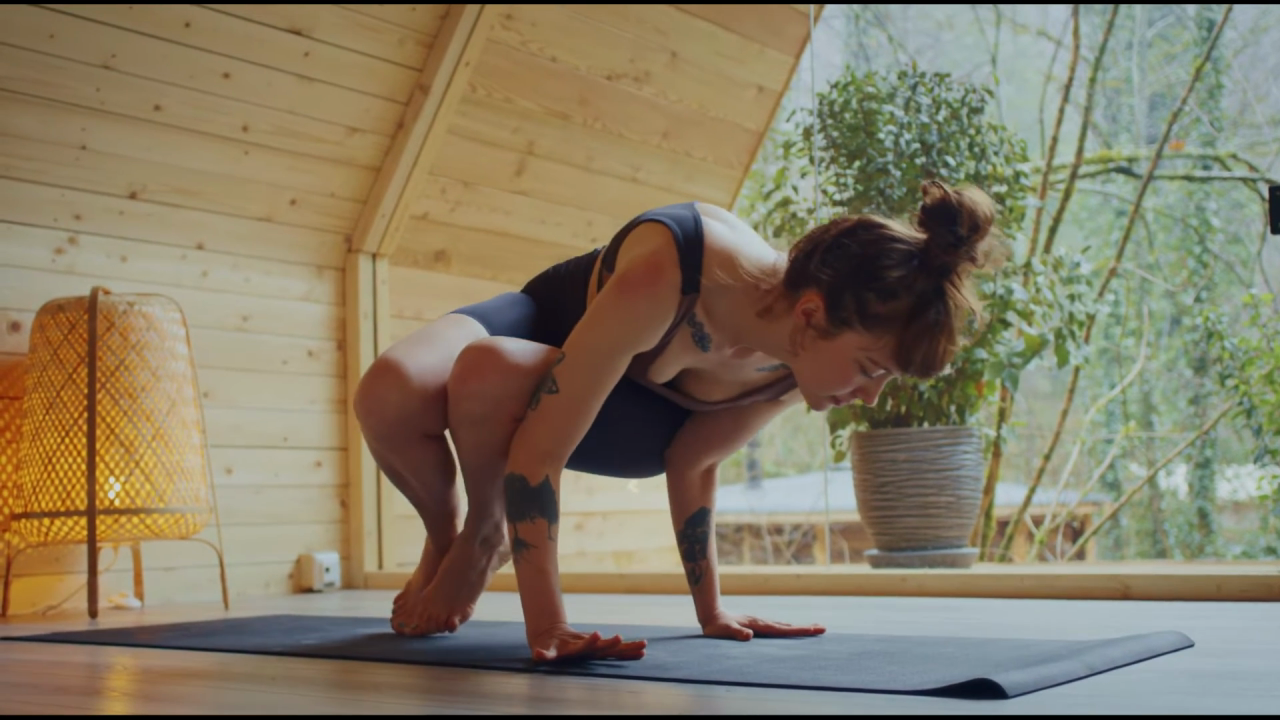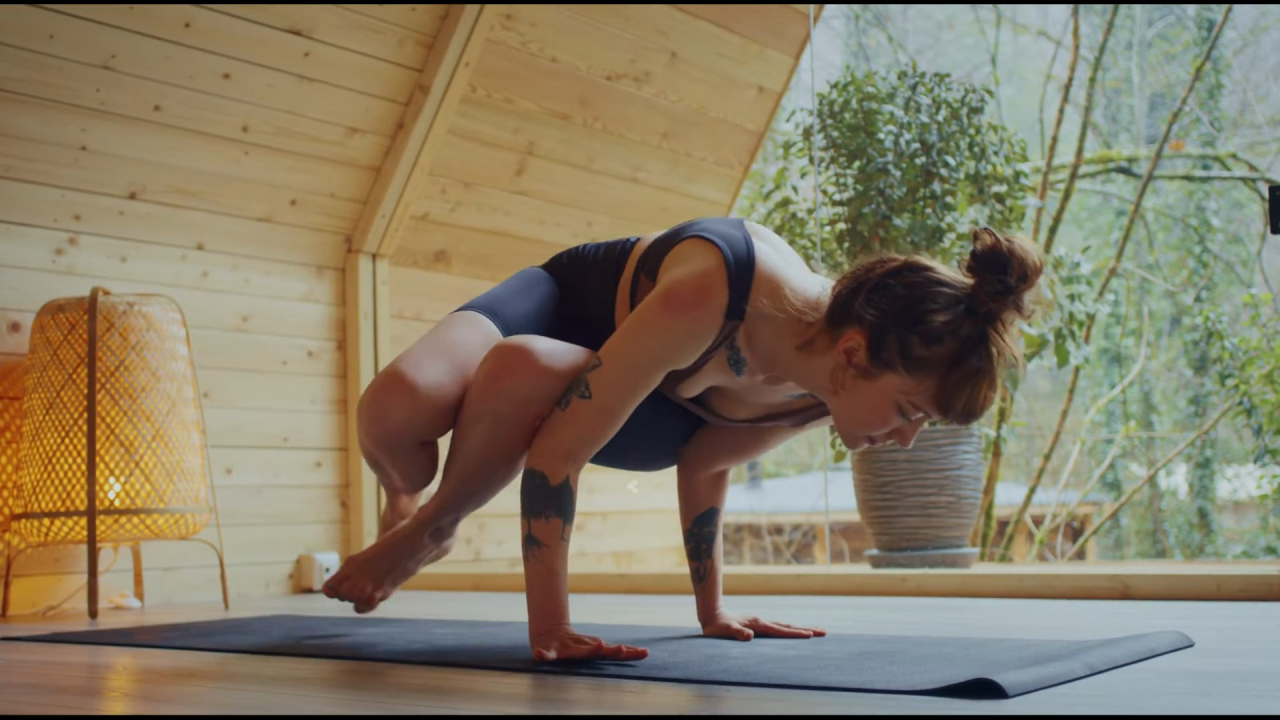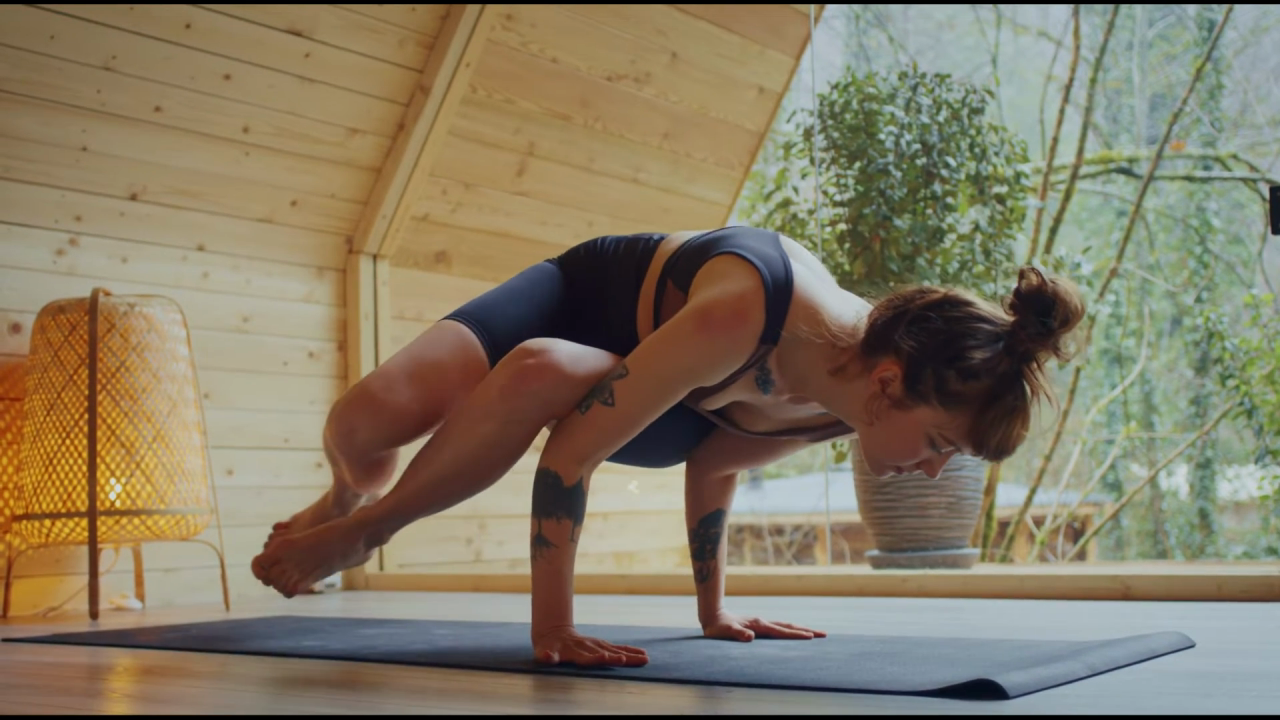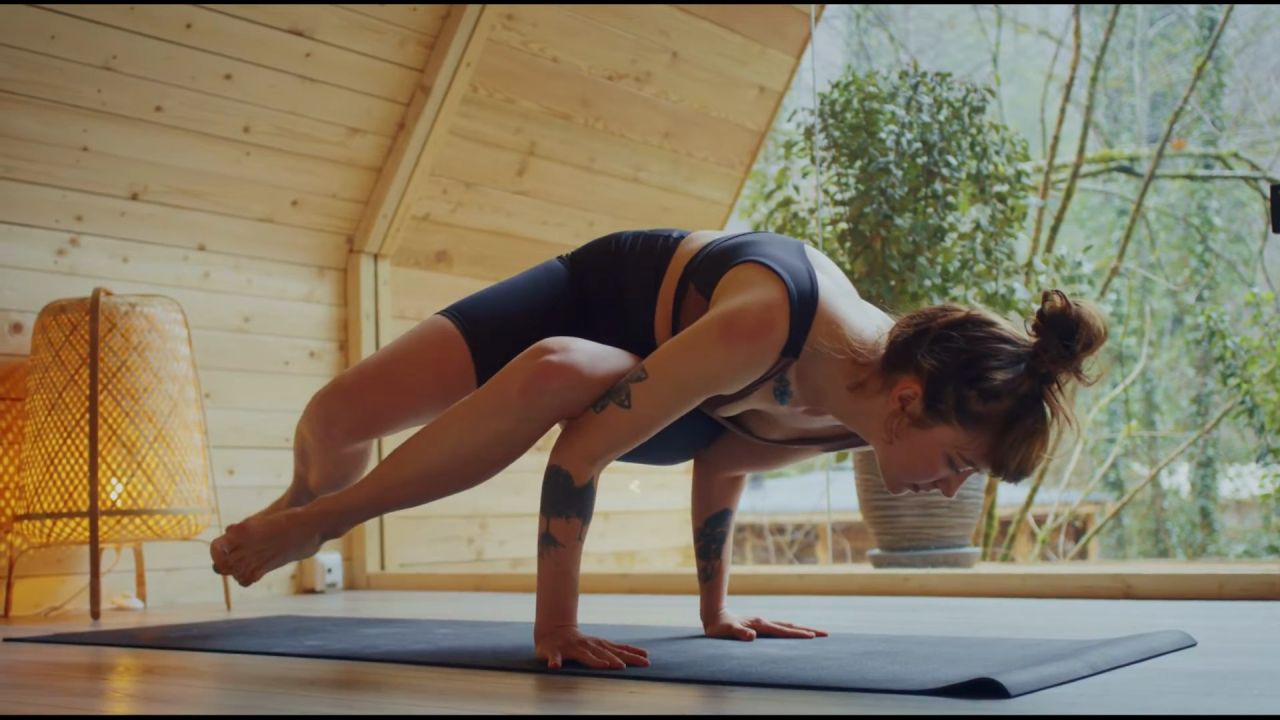
dt=0.5s
person 1, frame 1
left shoulder: (801, 358)
right shoulder: (664, 275)
left elbow: (692, 463)
right elbow: (538, 448)
left wrist: (710, 609)
right wrist: (546, 627)
left hip: (632, 411)
right hip: (542, 326)
right knee: (390, 392)
left ankle: (484, 545)
right ankle: (461, 541)
person 1, frame 2
left shoulder: (832, 383)
right shoulder: (708, 294)
left elbow: (705, 465)
right elbow: (557, 447)
left wrist: (712, 609)
right wrist: (548, 627)
left hip: (656, 405)
right hip: (565, 301)
right knee: (396, 408)
right ankle: (412, 515)
person 1, frame 3
left shoulder: (853, 398)
right shoulder: (742, 313)
left elbow: (713, 464)
right elbow: (571, 449)
left wrist: (713, 608)
right wrist: (551, 626)
left hip: (657, 396)
right hip: (585, 294)
right knee: (365, 420)
right ankle: (353, 509)
person 1, frame 4
left shoulder: (866, 407)
right shoulder: (764, 325)
left elbow: (722, 462)
right elbow: (582, 447)
left wrist: (715, 608)
right wrist: (555, 625)
left hip: (664, 389)
right hip: (598, 291)
right knee: (341, 415)
left ankle: (322, 523)
right ankle: (306, 509)
